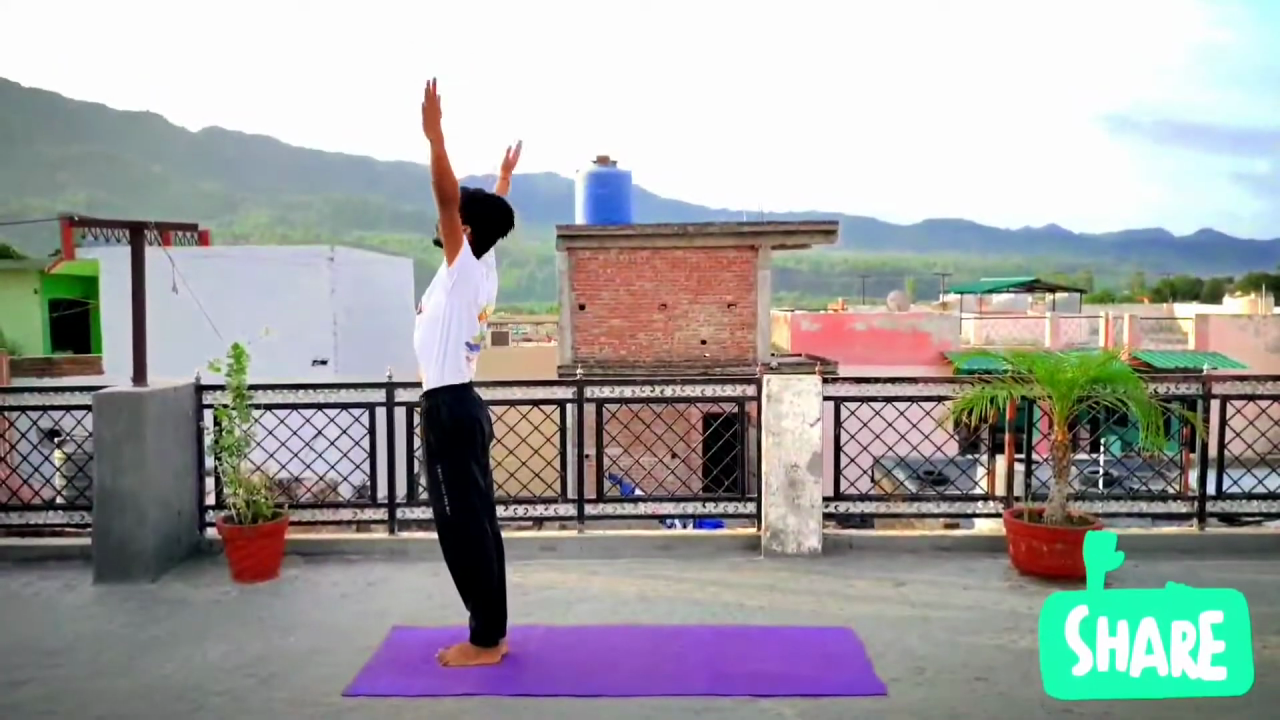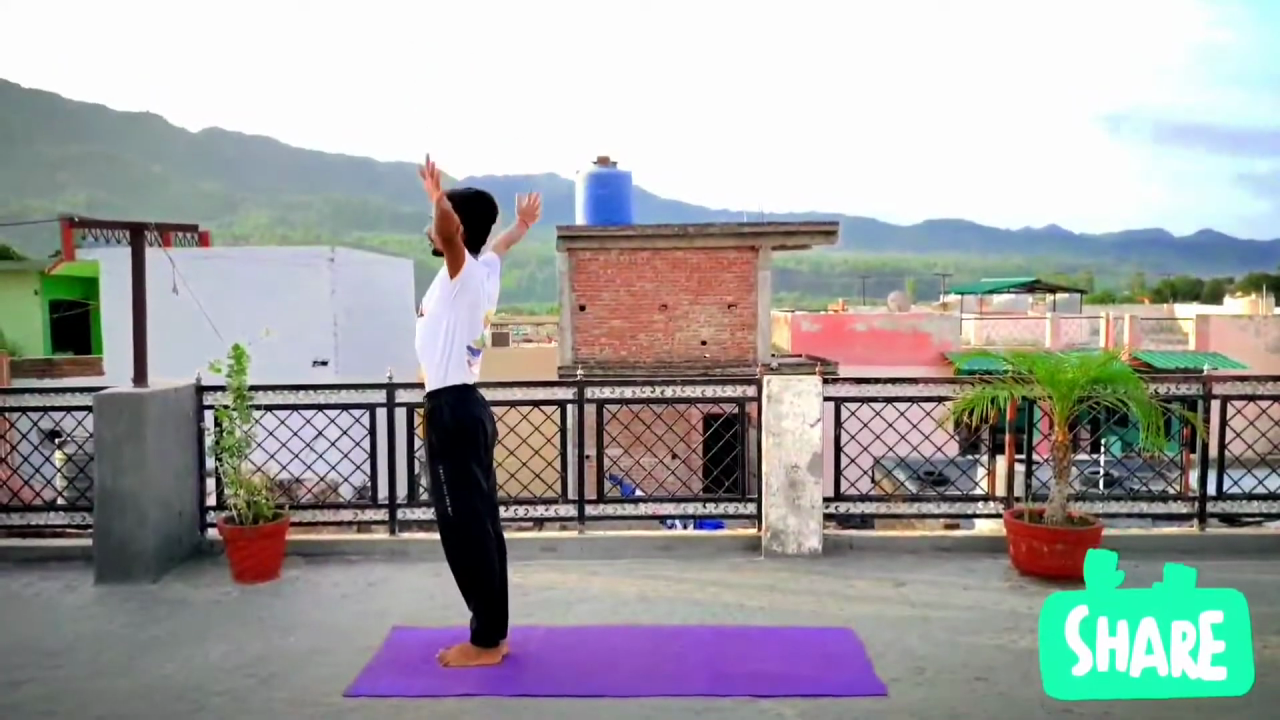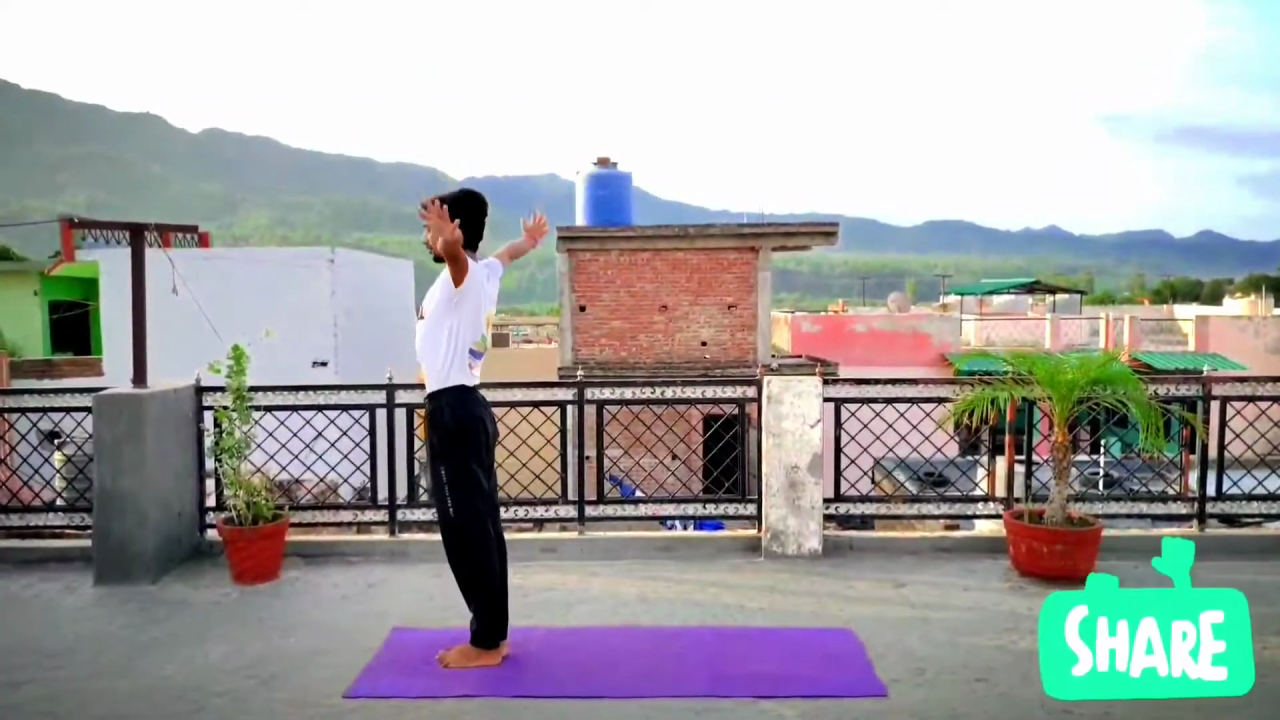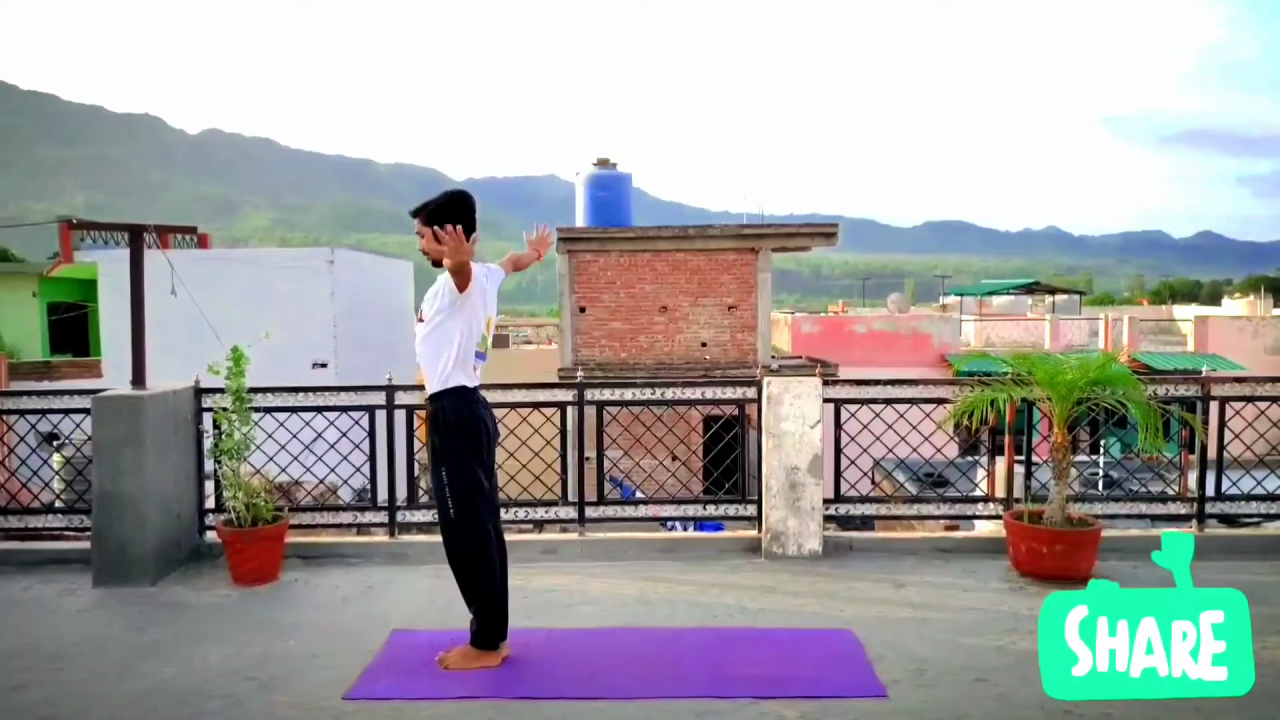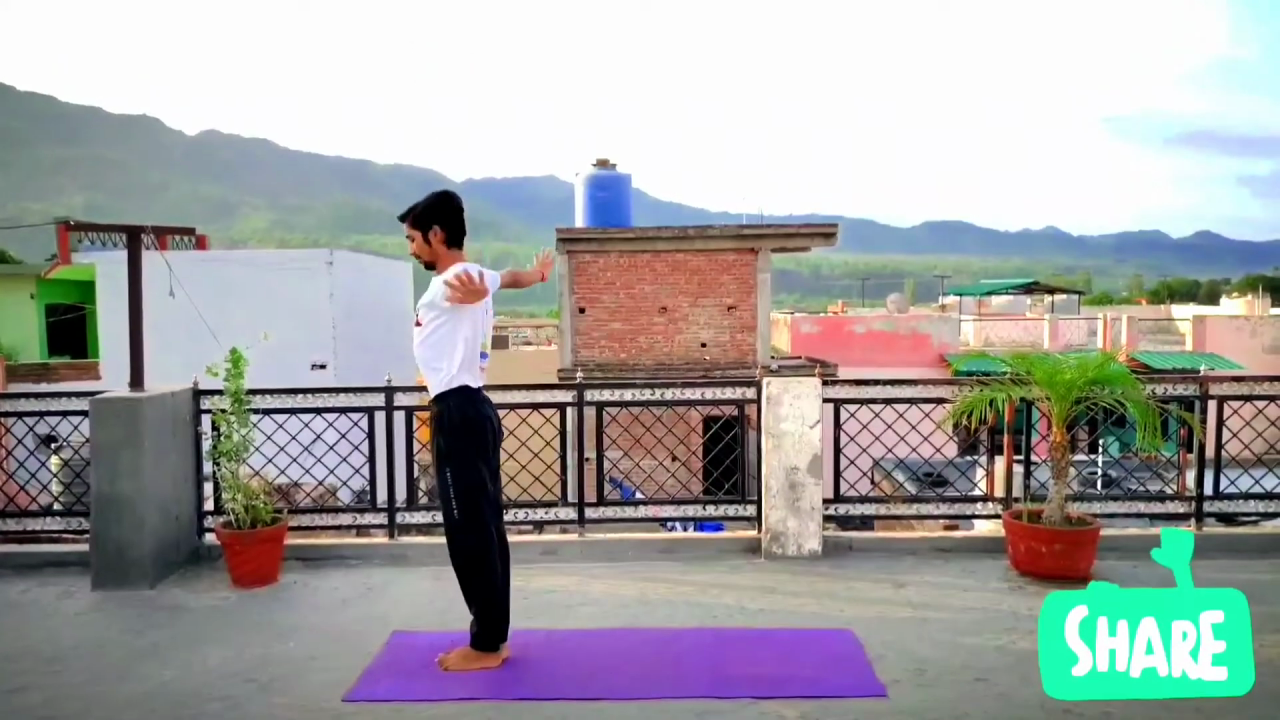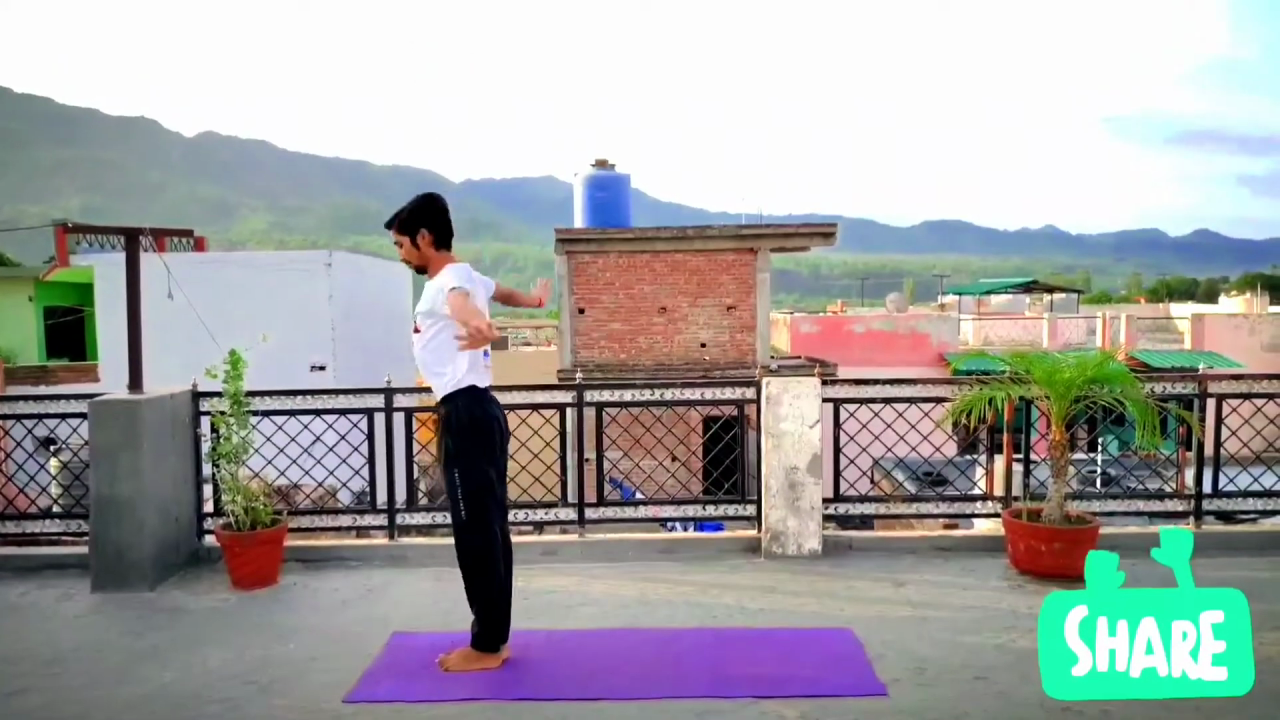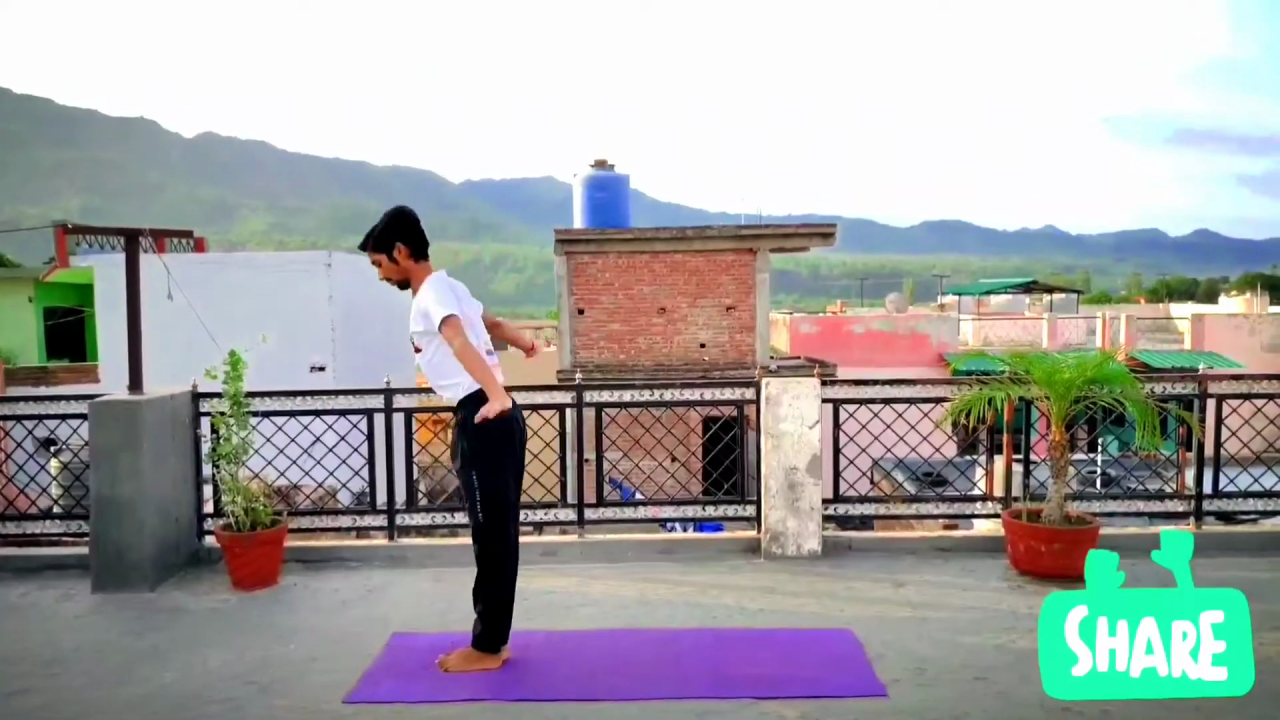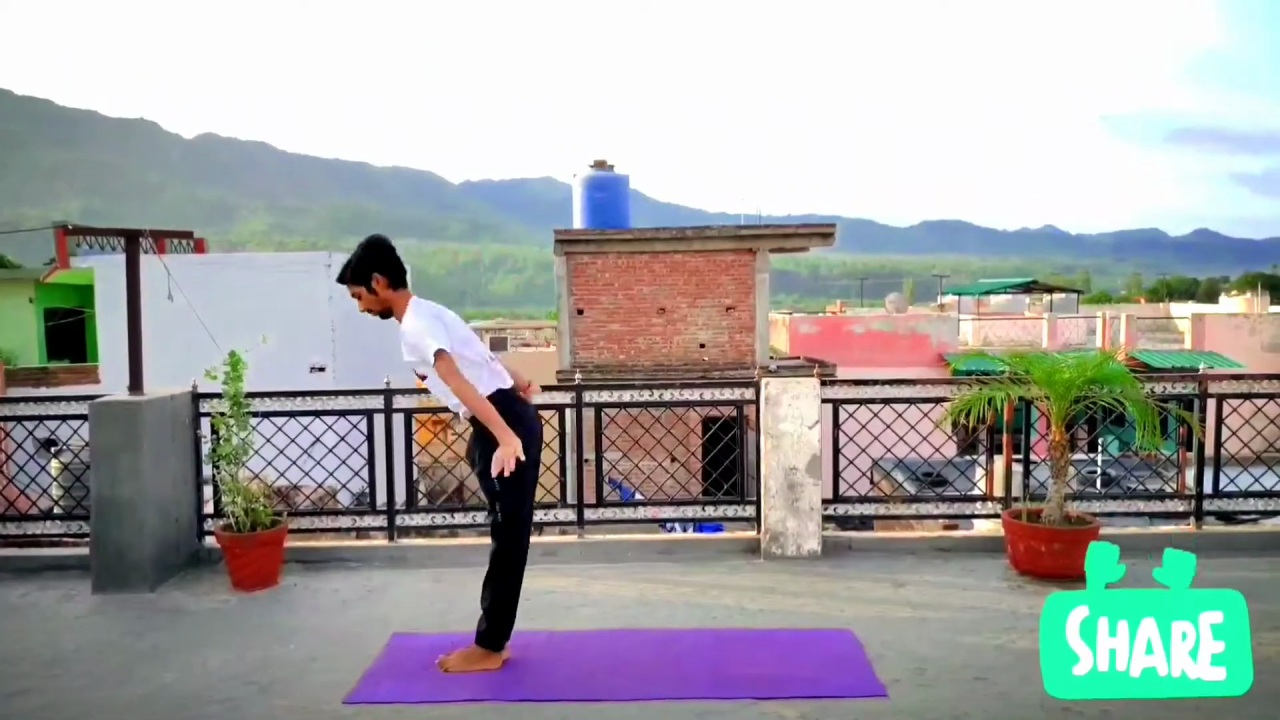
dt=0.1s
person 1, frame 1
left shoulder: (463, 267)
right shoulder: (482, 271)
left elbow: (452, 201)
right elbow: (488, 212)
left wrist: (438, 132)
left hip: (448, 410)
right hip: (465, 406)
left knee: (461, 523)
right knee: (477, 519)
left ankle: (484, 641)
right ankle: (489, 629)
person 1, frame 2
left shoulder: (464, 276)
right shoulder: (485, 264)
left elbow: (451, 232)
right elbow: (500, 243)
left wrist: (438, 198)
right wrist: (523, 221)
left hip: (450, 416)
right hip: (468, 412)
left knee: (465, 528)
right knee: (479, 527)
left ankle: (485, 641)
right ankle: (492, 631)
person 1, frame 3
left shoulder: (460, 277)
right shoulder: (484, 273)
left elbow: (460, 260)
right elbow: (508, 252)
left wrist: (450, 242)
right wrist: (530, 238)
left hip: (451, 413)
right hip: (469, 410)
left knee: (466, 532)
right knee: (480, 528)
left ankle: (485, 645)
right ankle: (492, 634)
person 1, frame 4
left shoulder: (458, 283)
right shoulder: (486, 276)
left elbow: (464, 268)
right elbow: (510, 262)
left wrist: (457, 259)
right wrist: (532, 252)
left hip: (453, 414)
right hip: (470, 411)
left knee: (466, 532)
right knee: (481, 528)
left ankle: (485, 646)
right ankle: (492, 635)
person 1, frame 5
left shoulder: (452, 279)
right shoulder: (474, 275)
left elbow: (469, 284)
right elbow: (509, 277)
left wrist: (471, 292)
right wrist: (536, 274)
left hip: (458, 413)
right hip: (472, 412)
left knee: (470, 533)
right knee: (483, 530)
left ankle: (486, 647)
right ankle: (493, 636)
person 1, frame 6
left shoulder: (446, 285)
right shoulder: (465, 276)
left elbow: (464, 304)
right elbow: (500, 291)
left wrist: (480, 327)
right wrist: (535, 298)
left hip: (466, 414)
right hip: (476, 411)
left knee: (476, 532)
right knee: (488, 529)
left ankle: (486, 648)
right ankle: (493, 637)
person 1, frame 7
left shoulder: (430, 295)
right shoulder: (444, 287)
left elbow: (463, 345)
right elbow: (490, 323)
left wrist: (495, 392)
right wrist: (522, 342)
left hip: (482, 420)
right hip: (484, 416)
left knee: (492, 534)
right knee: (494, 532)
left ankle: (487, 649)
right ankle: (492, 638)
person 1, frame 8
left shoulder: (416, 325)
right shoulder: (427, 314)
left elbow: (460, 383)
left wrist: (505, 435)
right wrist: (516, 381)
left hip: (507, 423)
right hip: (508, 419)
left knee: (509, 535)
right knee: (507, 532)
left ankle: (489, 647)
right ankle: (493, 638)
